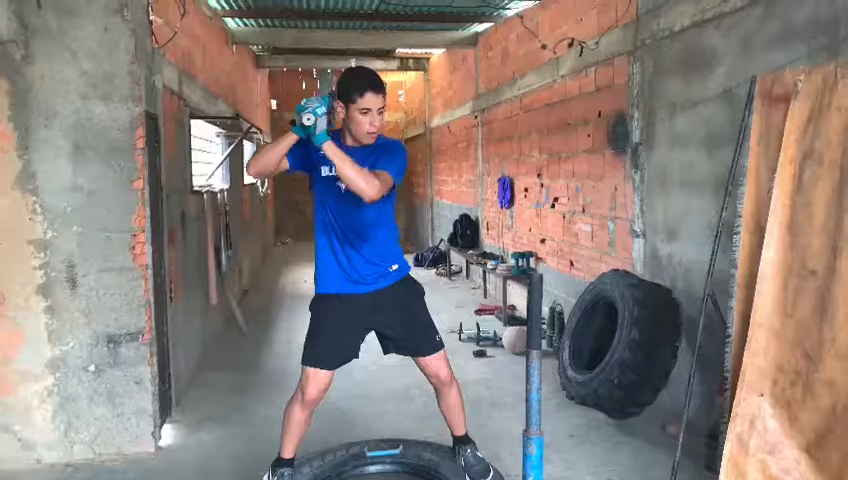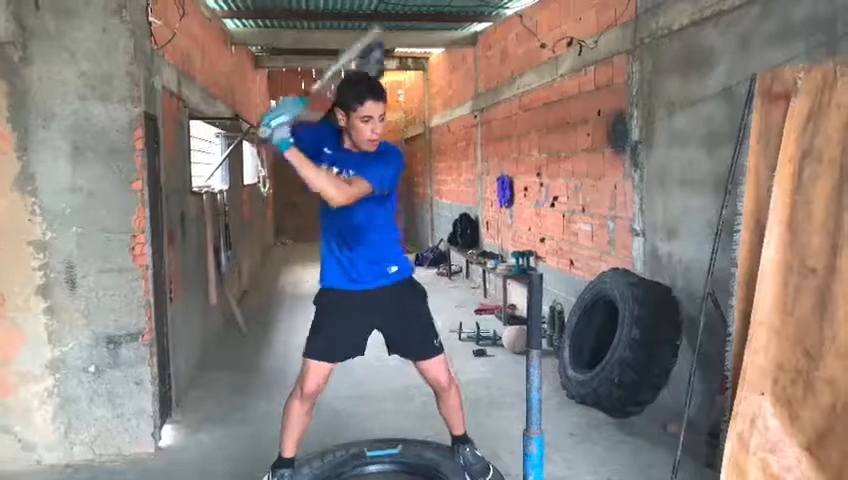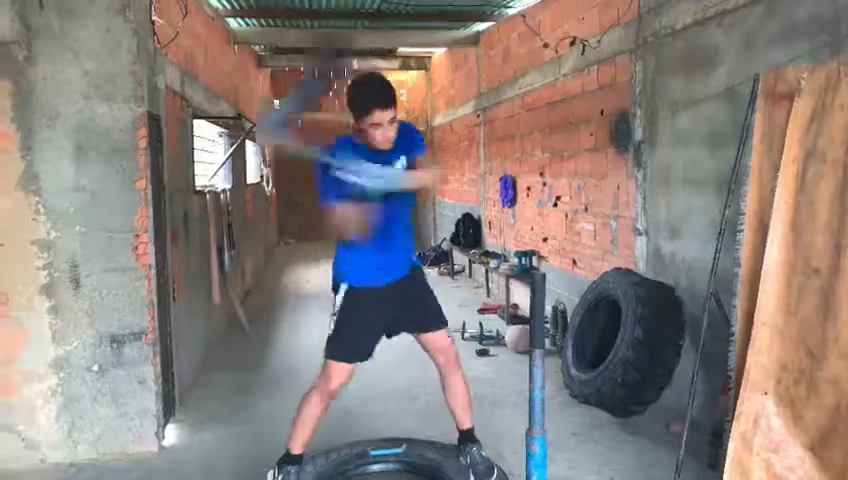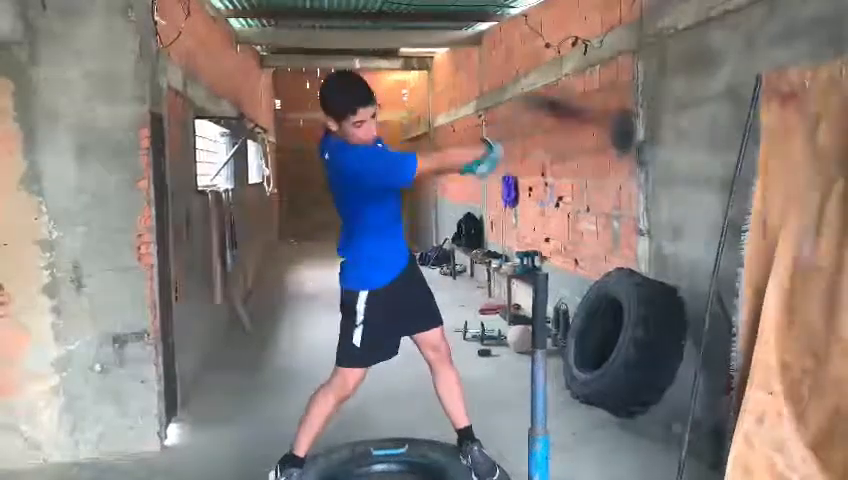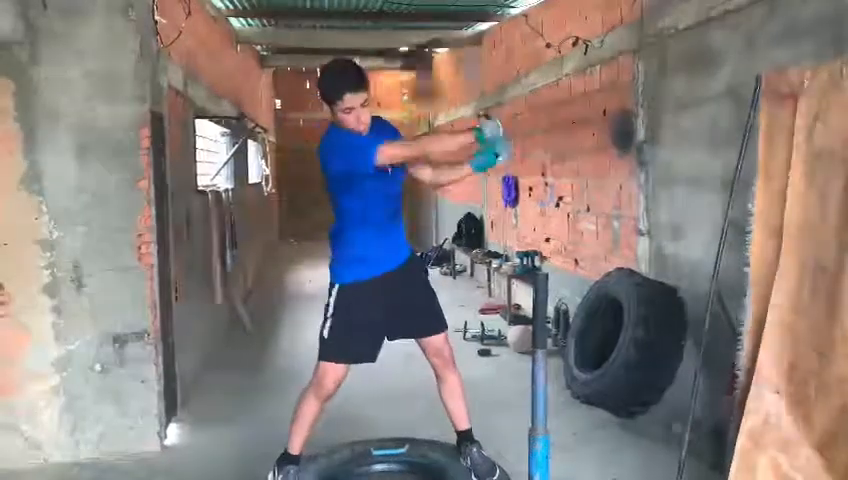
dt=0.2s
person 1, frame 1
left shoulder: (392, 151)
right shoulder: (315, 147)
left elbow: (372, 190)
right elbow: (256, 168)
left wrist: (325, 141)
right wrist: (299, 130)
left hip: (393, 285)
right hip: (337, 293)
left knee: (441, 374)
right knee: (310, 391)
left ankle: (463, 446)
person 1, frame 2
left shoulder: (389, 158)
right shoulder: (321, 137)
left elbow: (339, 195)
right elbow: (271, 134)
left wrist: (289, 147)
left hip: (394, 285)
right hip: (341, 290)
left knee: (441, 378)
right knee: (309, 385)
left ankle: (463, 446)
person 1, frame 3
left shoulder: (406, 136)
right shoulder: (340, 159)
left elbow: (432, 174)
right elbow: (351, 232)
right wrist: (364, 207)
left hip: (403, 273)
right hip: (360, 284)
left knee: (447, 356)
right knee: (331, 382)
left ankle: (469, 445)
person 1, frame 4
left shoulder: (361, 134)
right shoulder: (357, 162)
left elbow: (402, 163)
right elbow: (433, 162)
left wrist: (466, 161)
right wrist: (484, 150)
left hip: (400, 266)
right hip: (369, 282)
left knee: (439, 352)
right knee: (345, 382)
left ankle: (468, 444)
person 1, frame 5
left shoulder: (379, 130)
right shoulder: (337, 144)
left elbow: (429, 174)
right elbow: (419, 149)
left wrist: (475, 164)
right wrist: (477, 135)
left hip: (402, 266)
right hip: (356, 279)
left knee: (443, 355)
right knee: (327, 381)
left ankle: (467, 444)
